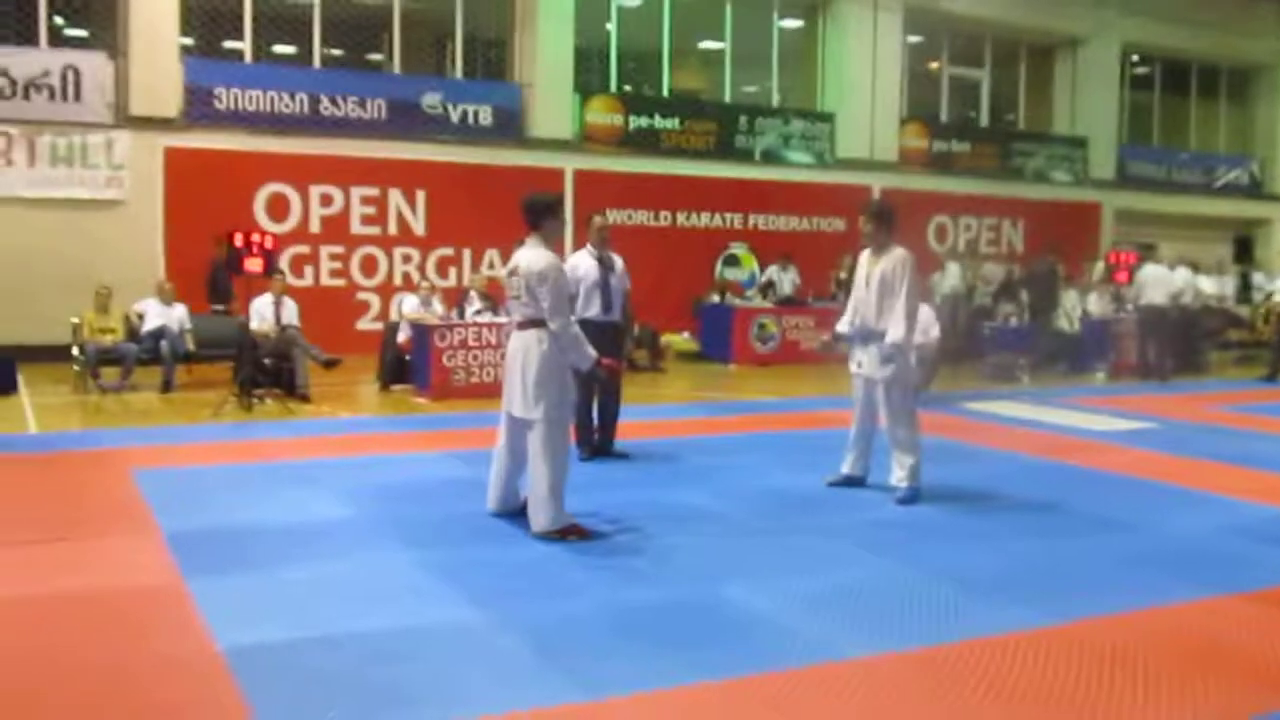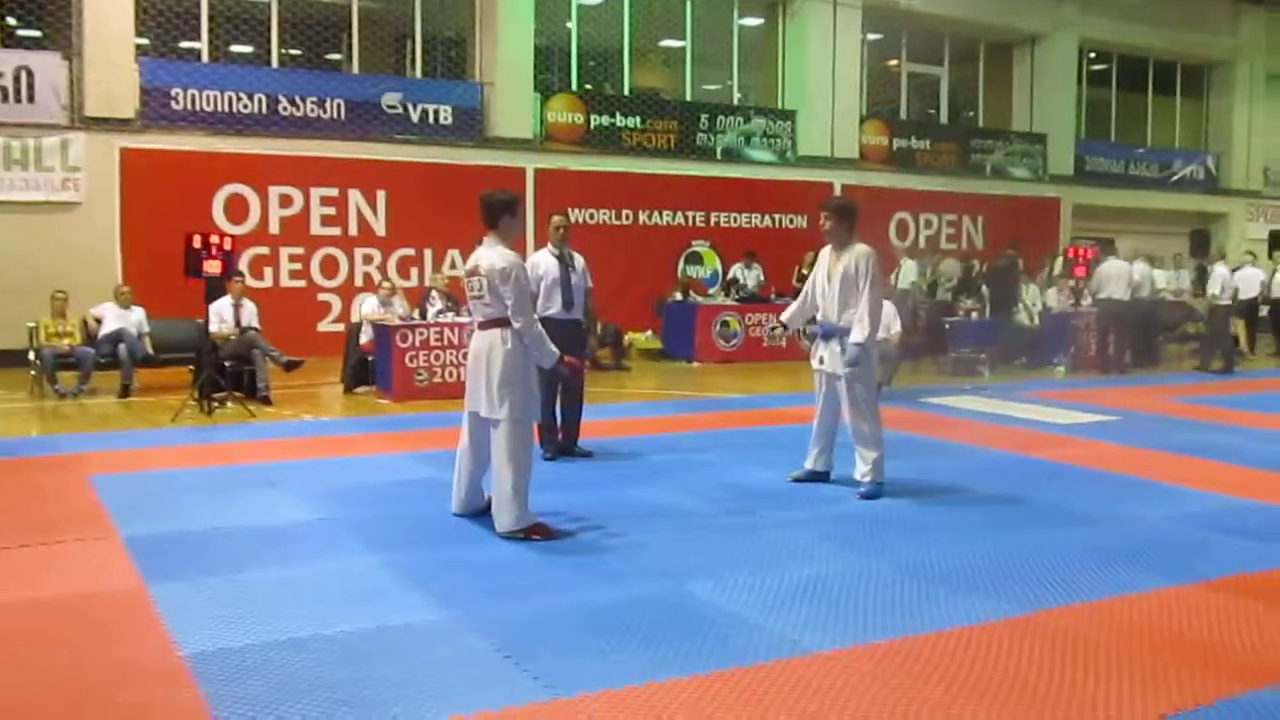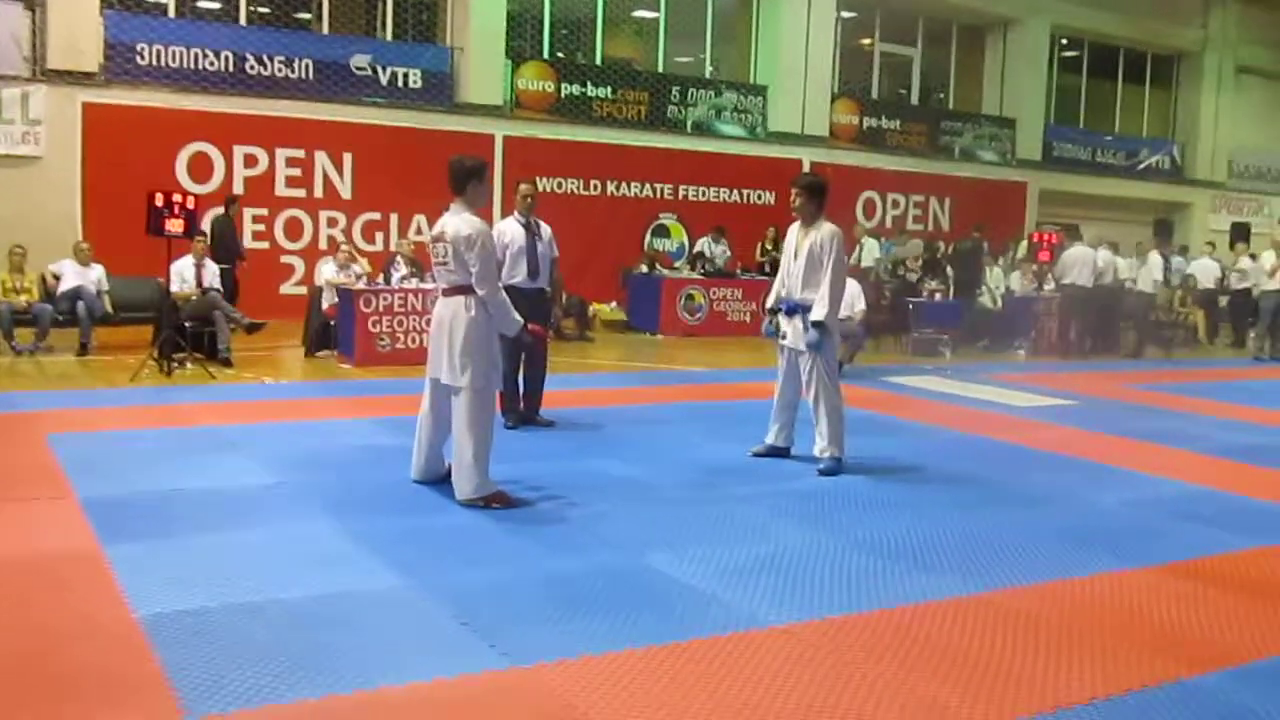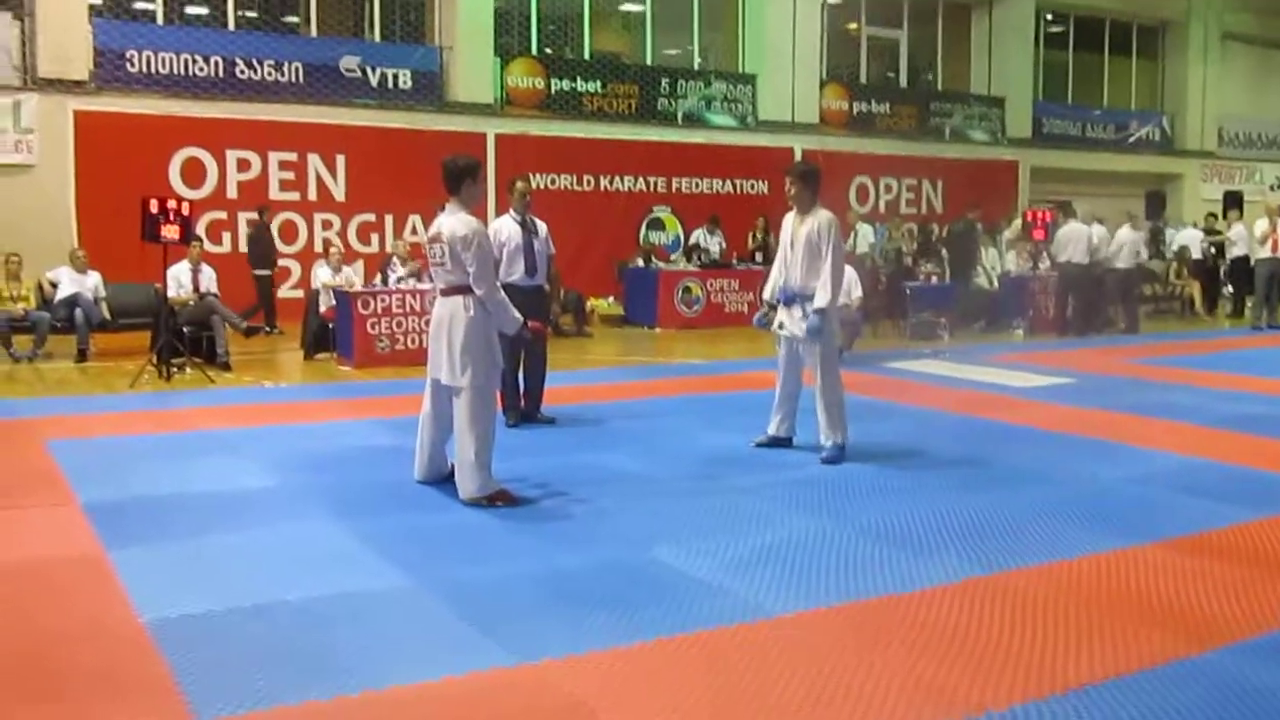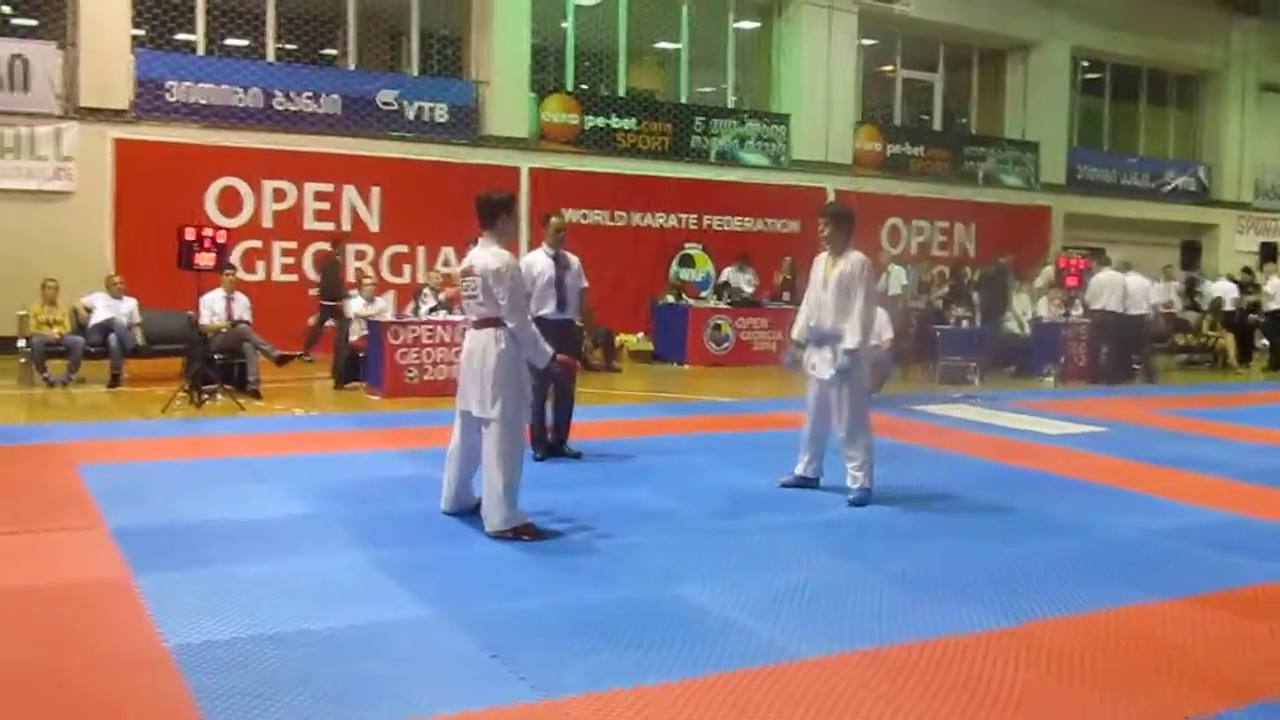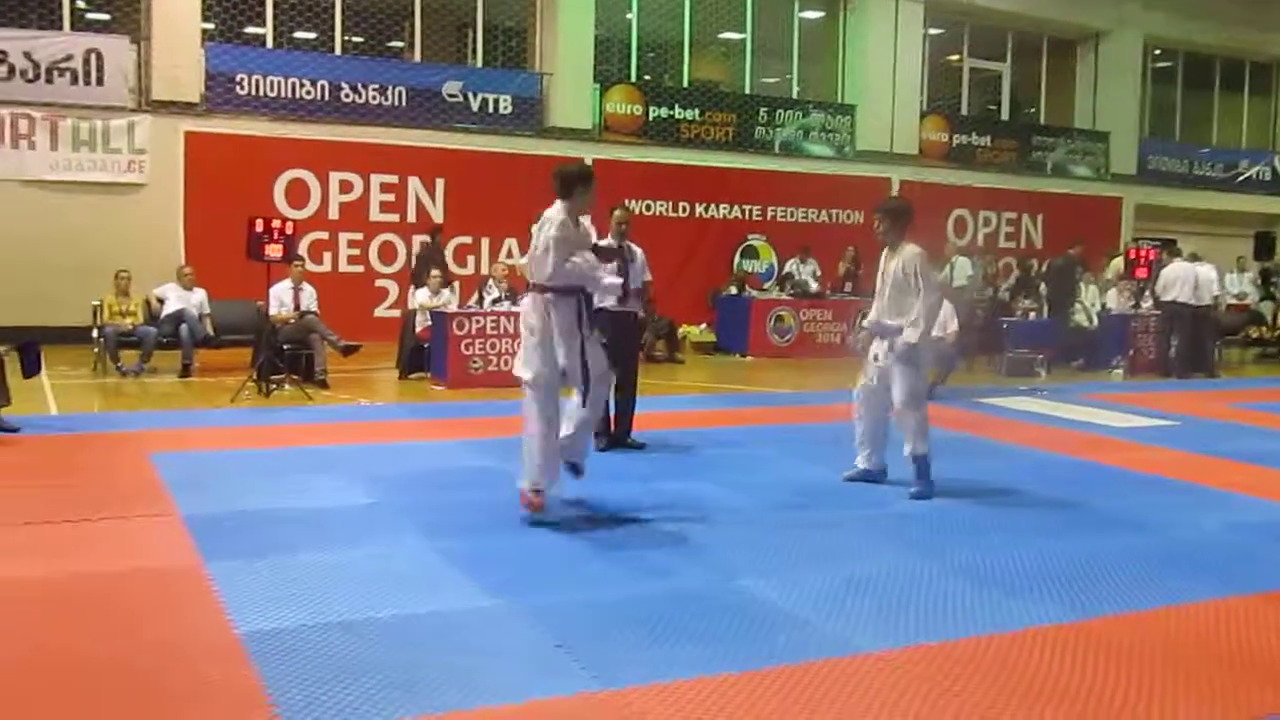
dt=0.4s
person 1, frame 1
left shoulder: (517, 260)
right shoulder: (547, 263)
right elbow: (560, 321)
right wrist: (592, 361)
left hip: (520, 345)
right hip: (544, 350)
left knee: (516, 425)
right knee: (547, 433)
left ankle: (503, 498)
right ankle: (548, 519)
person 1, frame 2
left shoulder: (475, 259)
right shoulder: (508, 261)
right elbow: (524, 319)
right wrist: (555, 359)
left hip: (482, 344)
right hip: (507, 349)
left knee: (477, 425)
right knee: (511, 432)
left ankle: (468, 498)
right ankle: (513, 519)
person 1, frame 3
left shoulder: (441, 225)
right shoulder: (475, 229)
right elbow: (488, 287)
right wrist: (519, 327)
left hip: (446, 311)
right hip: (471, 317)
left knee: (439, 393)
right knee: (473, 401)
left ankle: (428, 465)
right ankle: (473, 487)
person 1, frame 4
left shoulder: (437, 226)
right shoulder: (470, 228)
right elbow: (486, 286)
right wrist: (518, 324)
left hip: (444, 311)
right hip: (469, 317)
left knee: (440, 394)
right knee: (474, 400)
left ankle: (430, 465)
right ankle: (477, 485)
person 1, frame 5
left shoulder: (470, 259)
right shoulder: (503, 261)
right elbow: (518, 319)
right wrist: (548, 358)
left hip: (475, 343)
right hip: (499, 348)
left knee: (470, 427)
right knee: (503, 433)
left ankle: (457, 497)
right ankle: (502, 519)
person 1, frame 6
left shoulder: (578, 226)
right shoulder: (555, 220)
left elbow: (583, 273)
right elbow: (552, 269)
left wrist: (619, 285)
right wrist: (595, 262)
left hip: (573, 313)
right hip: (549, 312)
left knee: (598, 381)
right knee: (543, 400)
left ankle: (570, 450)
right ankle: (534, 484)
person 2, frame 1
left shoulder: (901, 259)
right shoulder: (865, 257)
left elbow: (906, 306)
left wrist: (895, 343)
right wrist: (842, 333)
left hip: (888, 349)
right hip: (863, 346)
left knee: (898, 417)
right knee: (862, 413)
left ankle: (907, 481)
right ankle: (854, 469)
person 2, frame 2
left shoulder: (864, 255)
right shoulder: (825, 254)
left elbow: (870, 304)
right elbow: (811, 294)
left wrist: (860, 343)
right wrist: (785, 321)
left hip: (851, 345)
right hip: (826, 343)
left knee: (861, 413)
right knee: (824, 410)
left ankle: (871, 476)
right ankle: (818, 465)
person 2, frame 3
left shoulder: (830, 235)
right shoulder: (793, 230)
left elbow: (832, 283)
left wrist: (819, 324)
right wrist: (772, 311)
left hip: (812, 322)
right hip: (789, 319)
left knee: (822, 389)
right knee: (785, 385)
left ankle: (831, 452)
right ankle: (779, 440)
person 2, frame 4
left shoulder: (826, 221)
right shoulder: (788, 220)
left elbow: (832, 269)
left wrist: (821, 311)
right wrist: (769, 303)
left hip: (813, 310)
right hip: (787, 309)
left knee: (824, 376)
right knee: (786, 374)
left ankle: (834, 441)
right ankle: (781, 431)
person 2, frame 5
left shoulder: (859, 263)
right shoulder: (820, 260)
left elbow: (863, 312)
left wrist: (851, 351)
right wrist: (798, 342)
left hip: (844, 351)
right hip: (819, 349)
left knee: (851, 419)
right knee: (815, 413)
left ankle: (861, 482)
right ankle: (808, 471)
person 2, frame 6
left shoulder: (914, 256)
right shoulder: (887, 254)
left elbow: (930, 300)
left wrist: (912, 341)
right wrist: (869, 328)
left hip: (904, 344)
right hip: (882, 343)
left knee: (907, 404)
right knee: (867, 400)
left ankle: (922, 475)
right ankle: (871, 464)
person 3, frame 1
left shoulder: (617, 262)
right shoulder: (576, 261)
left elbow: (625, 299)
right elbow: (568, 299)
left wrist: (626, 334)
left hip: (612, 329)
right hip: (587, 329)
left knee: (611, 389)
right knee: (584, 389)
left ankle: (605, 443)
right ankle: (585, 444)
person 3, frame 2
left shoulder: (579, 260)
right shoulder: (537, 260)
left elbow: (587, 298)
right elbow: (529, 298)
left wrist: (590, 332)
left hip: (574, 327)
right hip: (549, 327)
left knee: (574, 387)
right knee: (547, 388)
left ankle: (569, 441)
right ankle: (549, 443)
person 3, frame 3
left shoulder: (545, 230)
right shoulder: (503, 228)
left elbow: (553, 268)
right elbow: (494, 267)
left wrist: (556, 301)
left hip: (539, 297)
right hip: (513, 295)
left knee: (537, 357)
right knee: (510, 357)
left ankle: (531, 411)
right ankle: (511, 412)
person 3, frame 4
left shoulder: (541, 227)
right shoulder: (499, 227)
left elbow: (550, 264)
right elbow: (492, 265)
left wrist: (554, 298)
left hip: (537, 294)
right hip: (512, 294)
left knee: (537, 354)
right knee: (510, 356)
left ankle: (532, 408)
right ankle: (512, 410)
person 3, frame 5
left shoulder: (573, 261)
right shoulder: (531, 261)
left elbow: (581, 298)
left hip: (567, 328)
right hip: (542, 327)
left knee: (566, 388)
right knee: (539, 388)
left ankle: (559, 442)
right ankle: (539, 444)
person 3, frame 6
left shoulder: (637, 253)
right shoulder: (599, 251)
left elbow: (645, 290)
left hip: (631, 320)
right hip: (605, 318)
left knee: (628, 380)
left ankle: (622, 433)
right ankle: (602, 434)
